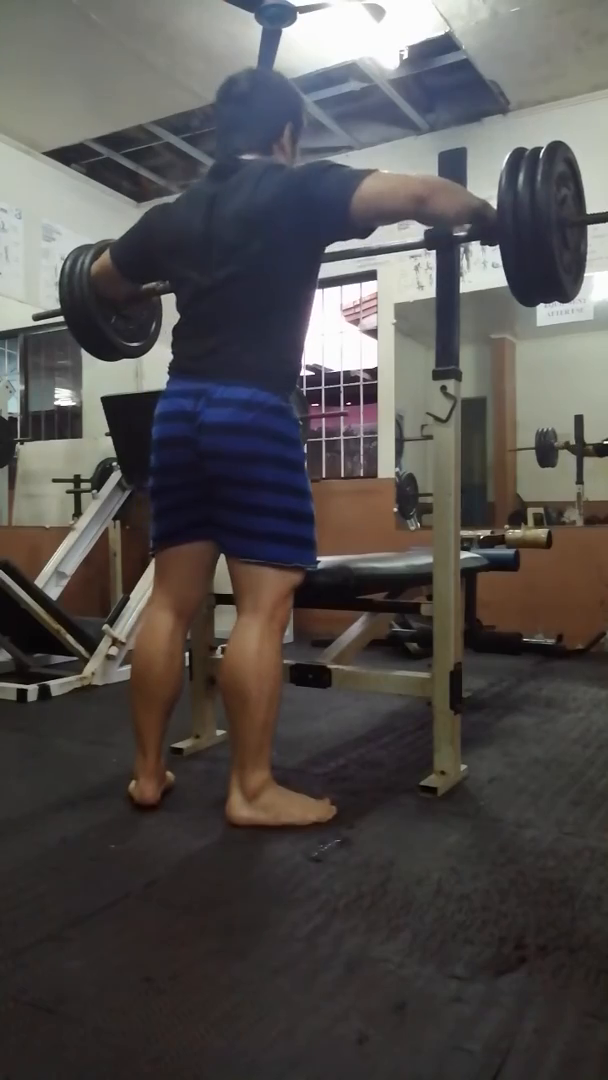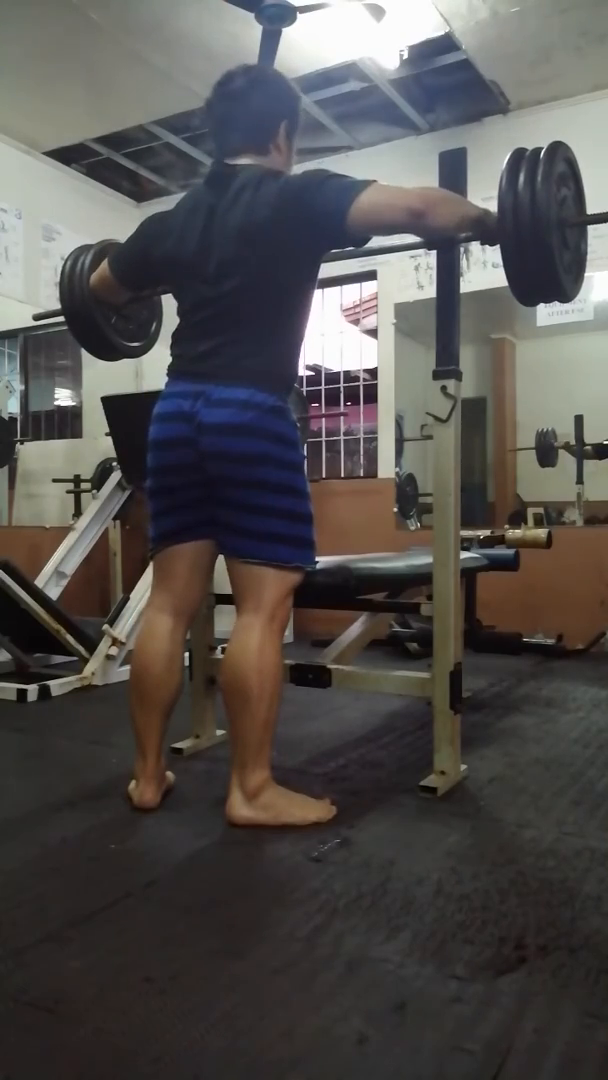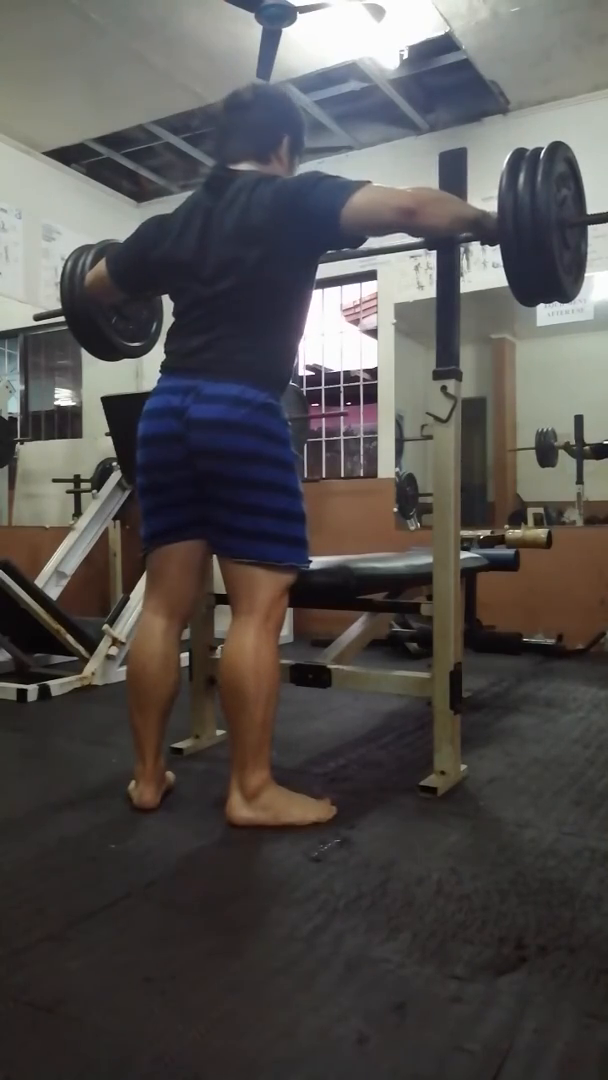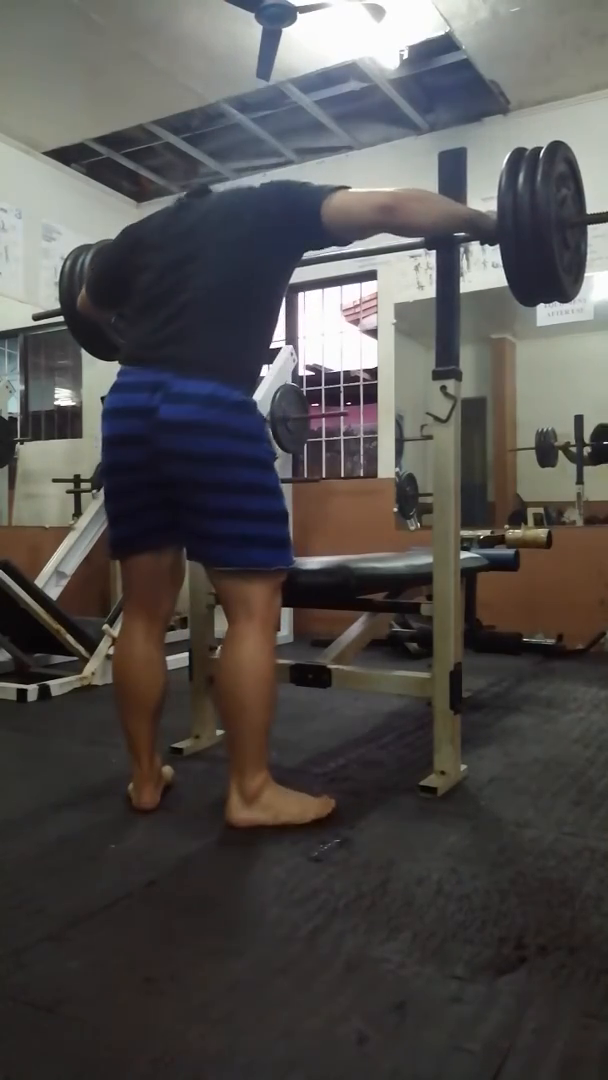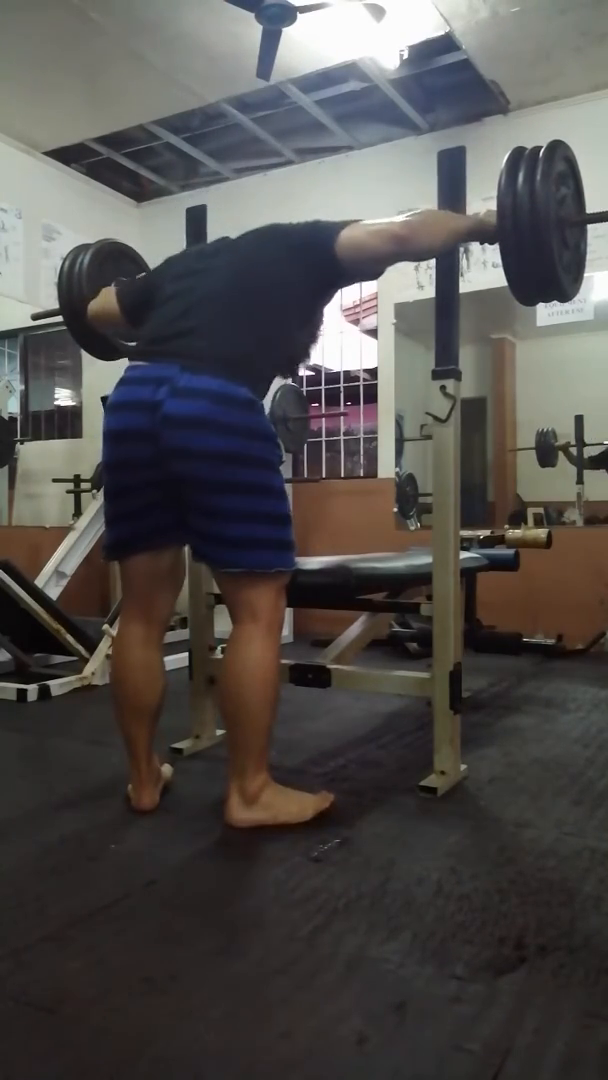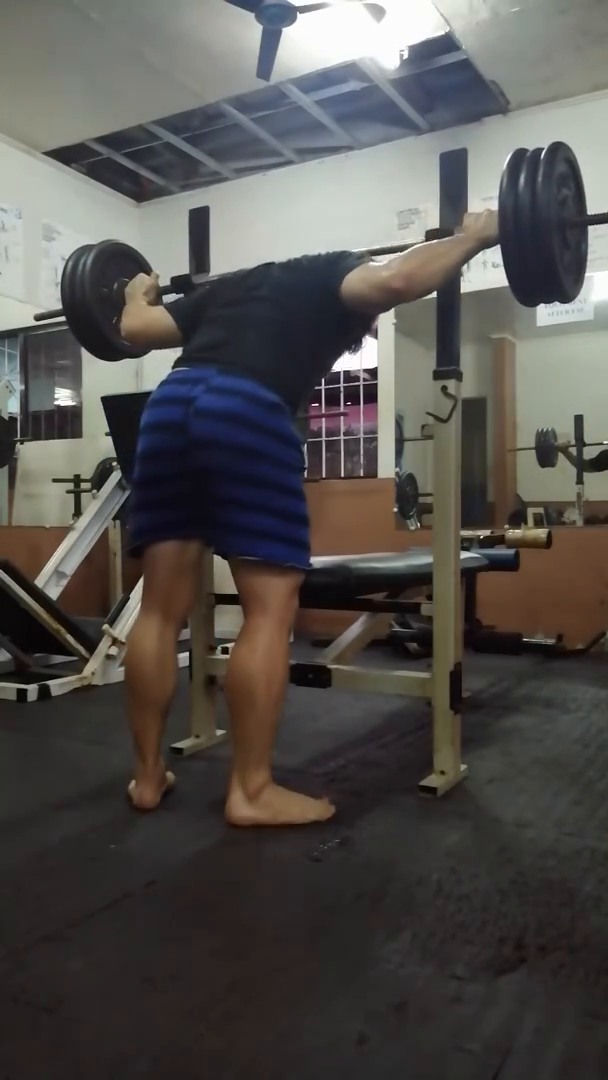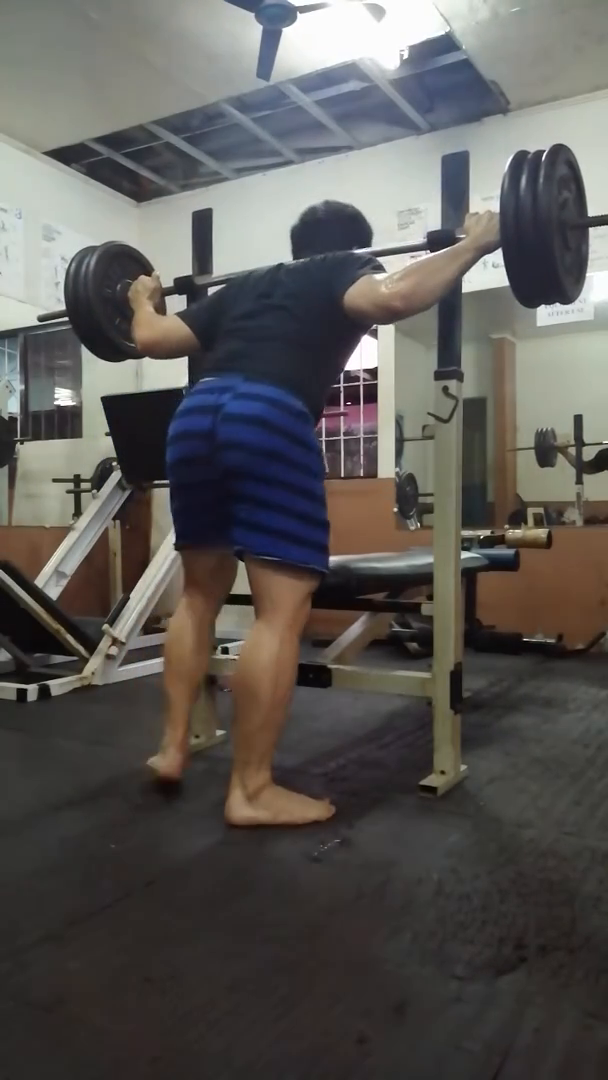
dt=0.7s
person 1, frame 1
left shoulder: (176, 214)
right shoulder: (299, 191)
left elbow: (102, 277)
right elbow: (415, 193)
right wrist: (486, 215)
left hip: (178, 407)
right hip: (252, 411)
left knee: (170, 600)
right knee: (264, 604)
left ankle: (148, 772)
right ankle: (252, 791)
person 1, frame 2
left shoulder: (176, 219)
right shoulder: (296, 198)
left elbow: (101, 285)
right elbow: (414, 207)
right wrist: (485, 220)
left hip: (176, 411)
right hip: (249, 414)
left knee: (170, 601)
right knee: (264, 605)
left ankle: (148, 774)
right ankle: (252, 790)
person 1, frame 3
left shoulder: (174, 222)
right shoulder: (294, 200)
left elbow: (97, 285)
right elbow: (408, 206)
right wrist: (483, 221)
left hip: (166, 409)
right hip: (240, 412)
left knee: (165, 604)
right knee: (259, 606)
left ankle: (148, 775)
right ankle: (252, 792)
person 1, frame 4
left shoulder: (145, 229)
right shoulder: (270, 207)
left elbow: (89, 304)
right elbow: (388, 207)
right wrist: (480, 222)
left hip: (127, 406)
right hip: (211, 410)
left knee: (144, 611)
right knee: (254, 607)
left ankle: (145, 777)
right ankle: (251, 791)
person 1, frame 5
left shoulder: (190, 261)
right shoulder: (304, 249)
left elbow: (97, 310)
right elbow: (398, 235)
left wrist: (133, 287)
right wrist: (478, 226)
left hip: (130, 401)
right hip: (215, 409)
left knee: (143, 616)
right knee: (258, 609)
left ankle: (144, 778)
right ankle: (250, 792)
person 1, frame 6
left shoulder: (239, 282)
right shoulder: (336, 274)
left elbow: (135, 328)
right elbow: (393, 280)
left wrist: (138, 294)
right wrist: (473, 237)
left hip: (168, 404)
right hip: (245, 413)
left knee: (161, 609)
right knee: (270, 609)
left ankle: (147, 775)
right ankle: (252, 791)
person 1, frame 7
left shoulder: (247, 285)
right shoulder: (346, 268)
left elbow: (151, 339)
right elbow: (391, 297)
left wrist: (143, 300)
right wrist: (474, 244)
left hip: (194, 416)
right hip: (268, 421)
left knee: (199, 597)
right knee: (281, 610)
left ankle: (172, 746)
right ankle: (252, 791)
